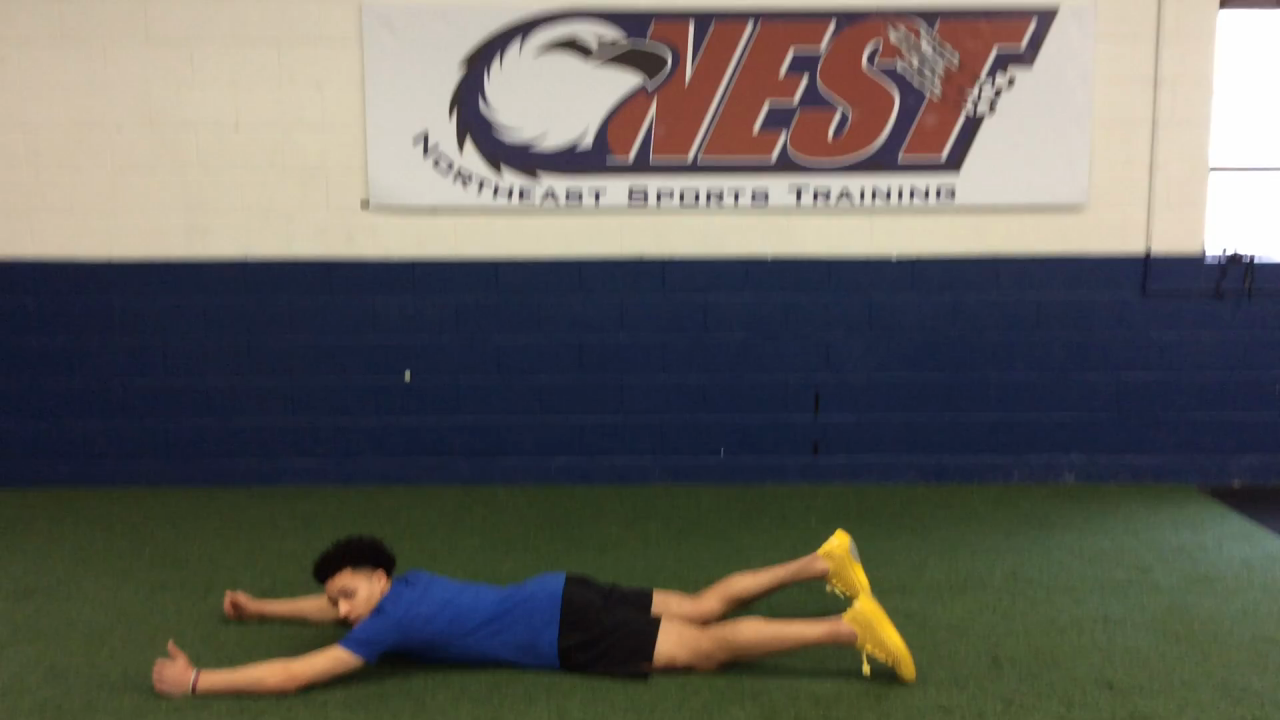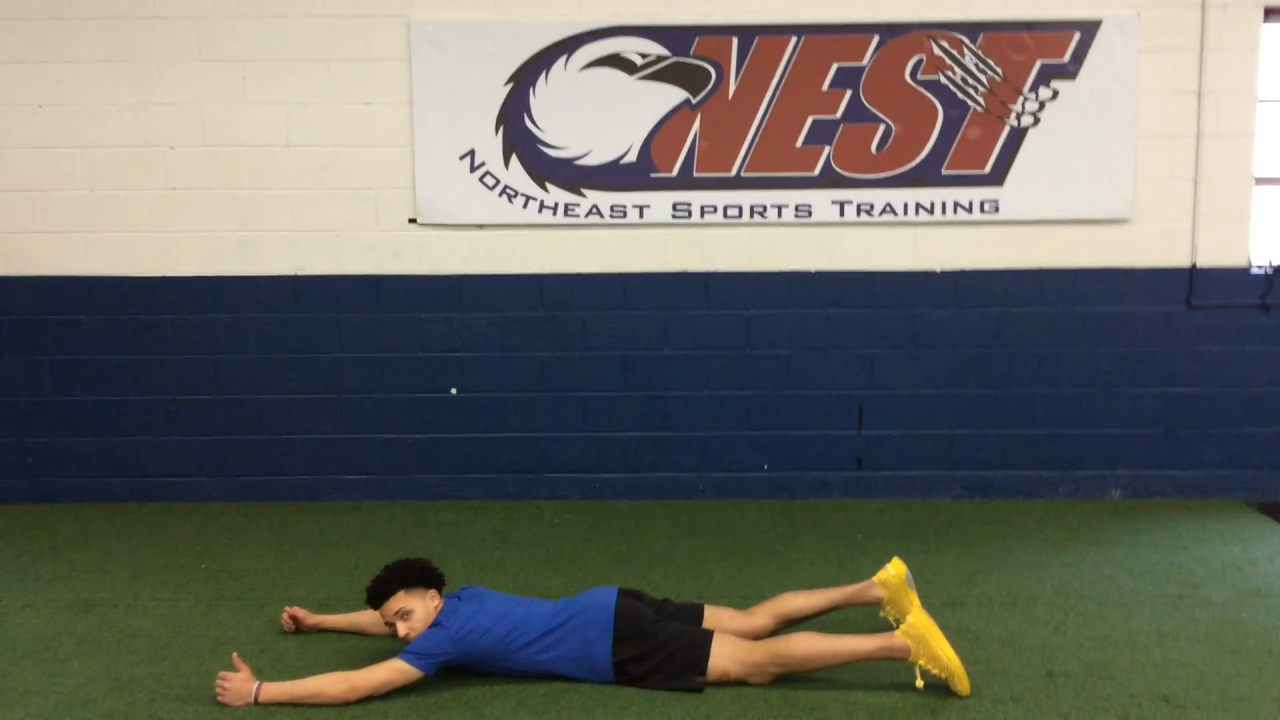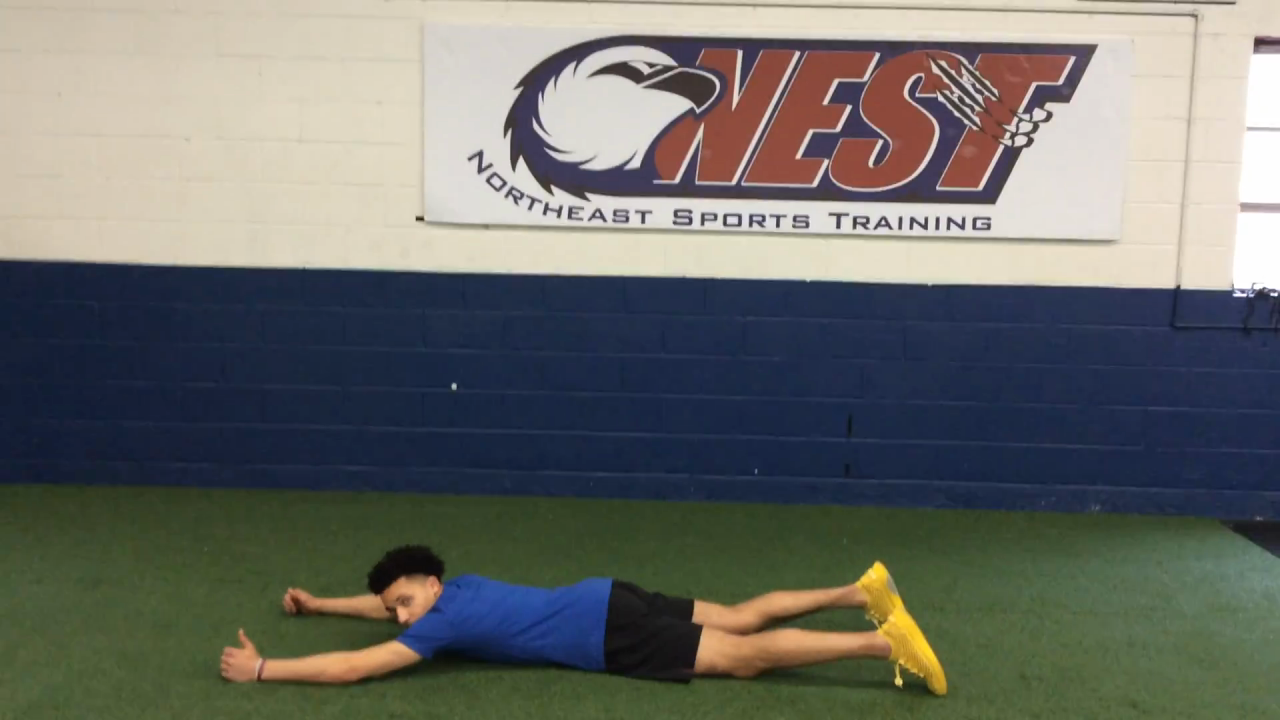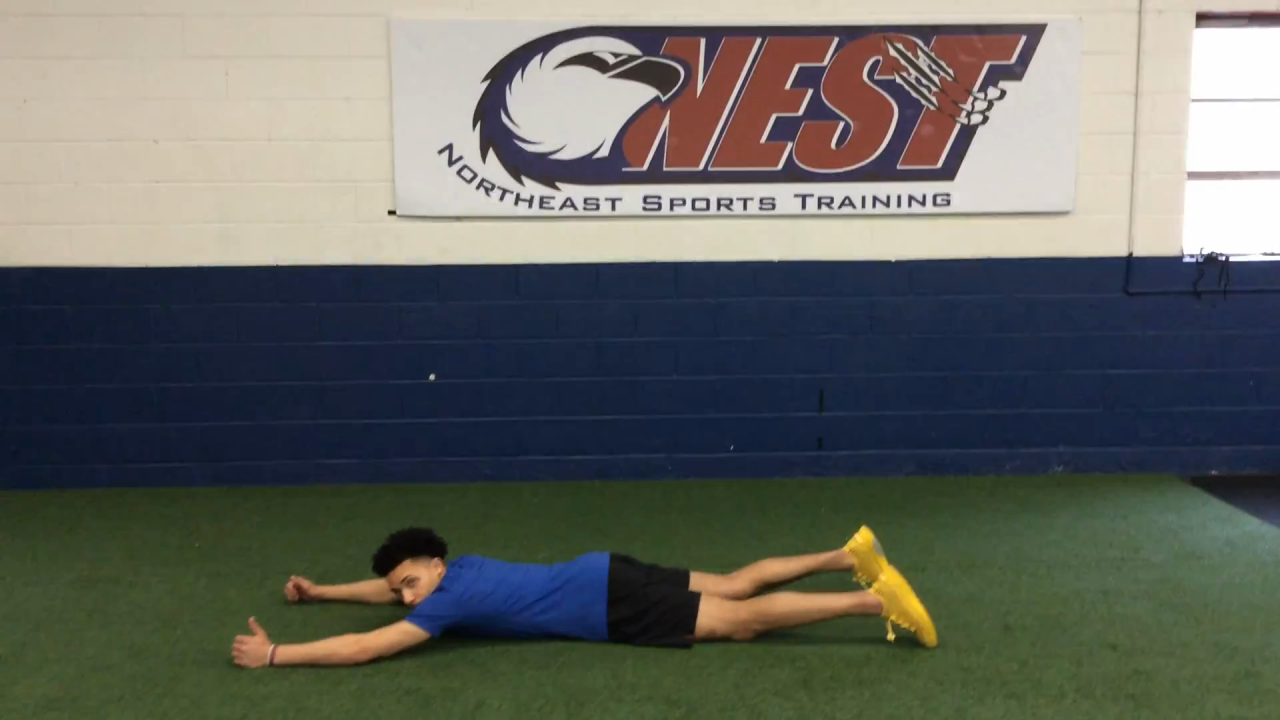
dt=0.7s
person 1, frame 1
left shoulder: (392, 621)
right shoulder: (402, 586)
left elbow: (291, 677)
right elbow: (337, 605)
left wrist: (197, 682)
right wrist: (261, 607)
left hip: (567, 632)
right hip: (563, 599)
left knee: (705, 649)
right knee: (702, 605)
left ankle: (847, 626)
right ankle: (821, 562)
person 1, frame 2
left shoulder: (447, 635)
right shoulder: (456, 600)
left elbow: (350, 689)
right elbow: (389, 617)
left wrist: (258, 693)
right wrist: (317, 620)
left hip: (619, 647)
right hip: (614, 611)
left knee: (756, 662)
right knee: (755, 622)
left ankle: (901, 642)
right ankle: (877, 588)
person 1, frame 3
left shoulder: (444, 620)
right shoulder: (455, 588)
left elbow: (352, 668)
right elbow: (389, 602)
left wrist: (264, 670)
right wrist: (319, 603)
left hip: (610, 635)
right hip: (607, 604)
left knee: (743, 658)
right knee: (740, 619)
left ankle: (882, 641)
right ankle: (861, 592)
person 1, frame 4
left shoulder: (450, 598)
right shoulder: (454, 569)
left elbow: (360, 650)
right elbow: (389, 587)
left wrist: (274, 655)
right wrist: (319, 590)
left hip: (610, 607)
right hip: (605, 576)
left knee: (740, 621)
right knee: (734, 585)
left ankle: (872, 599)
right ankle: (848, 555)
